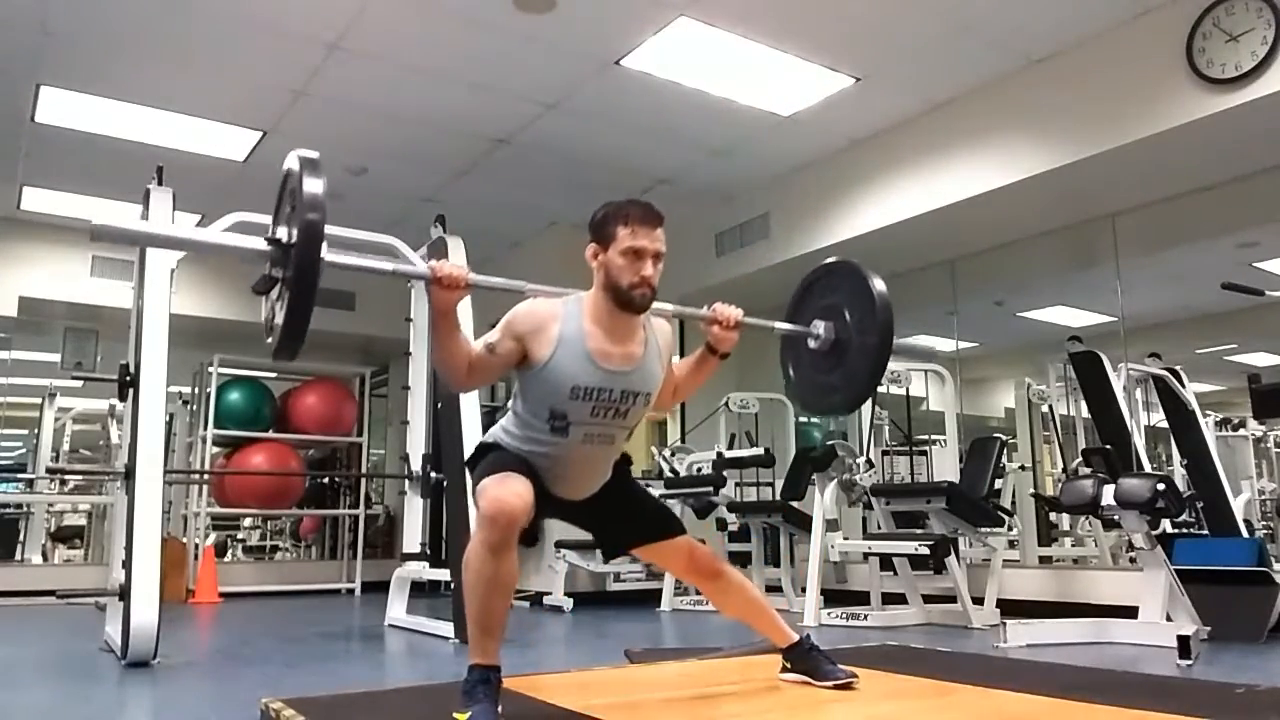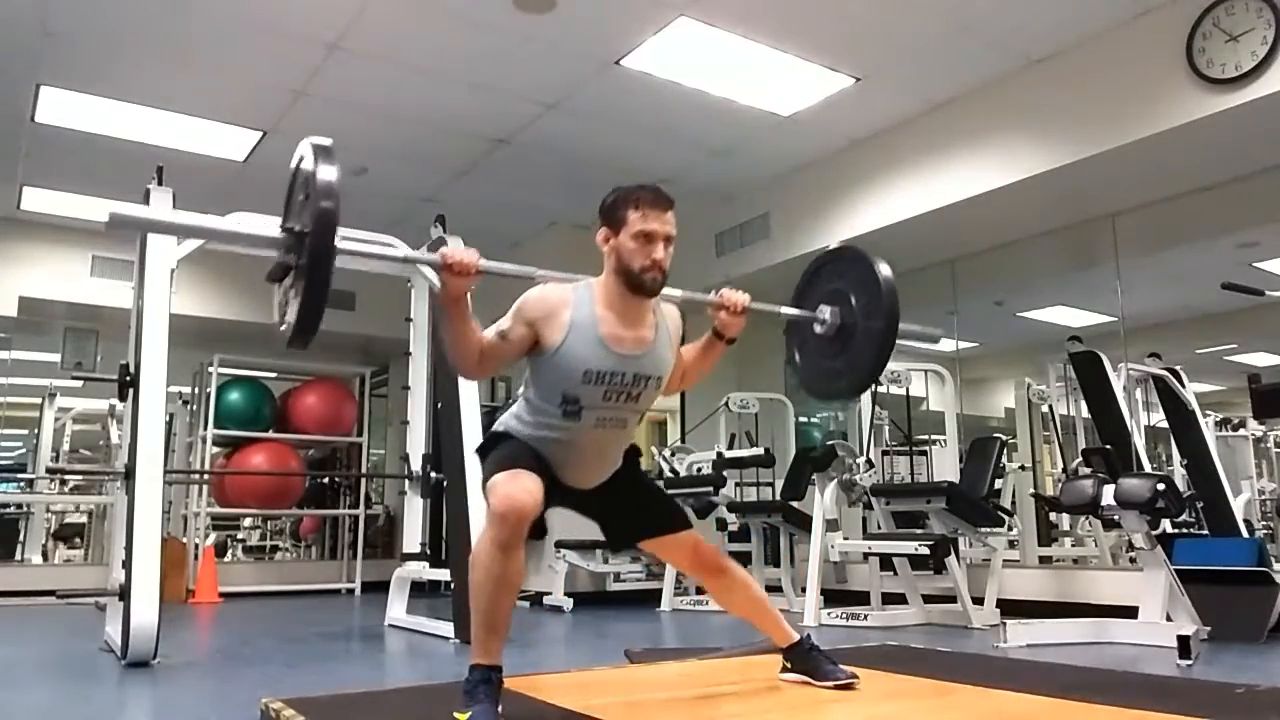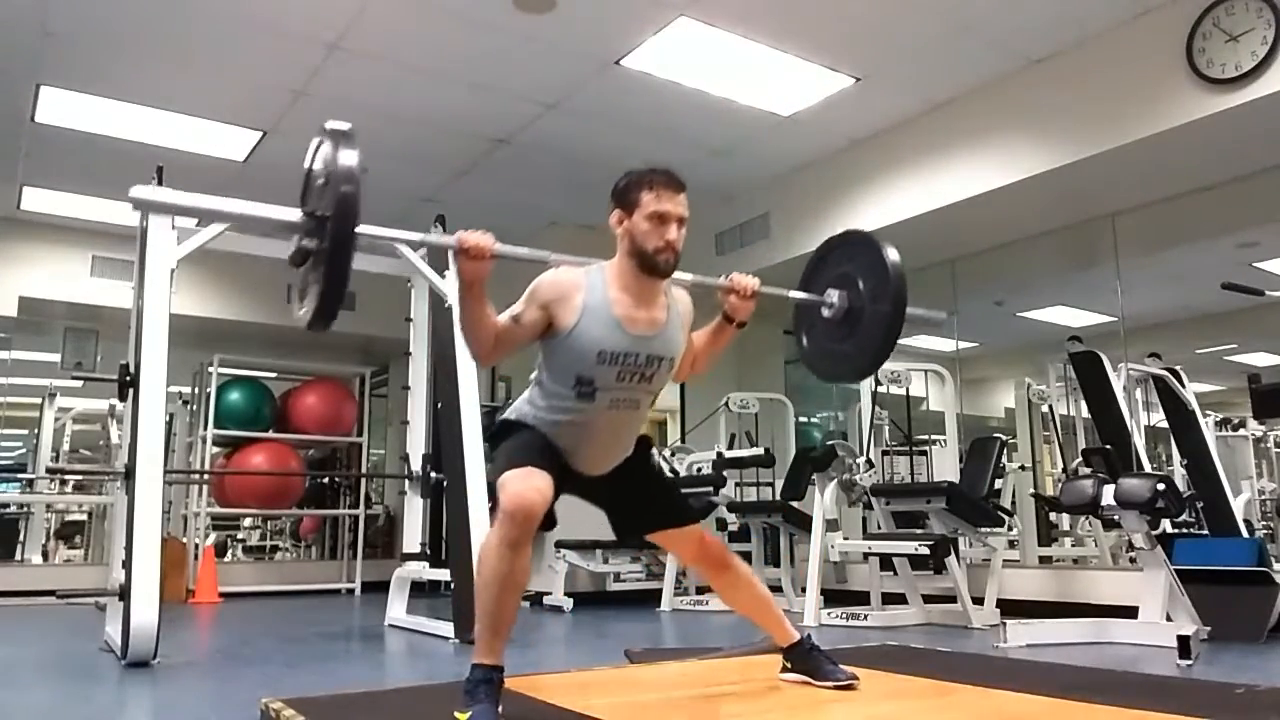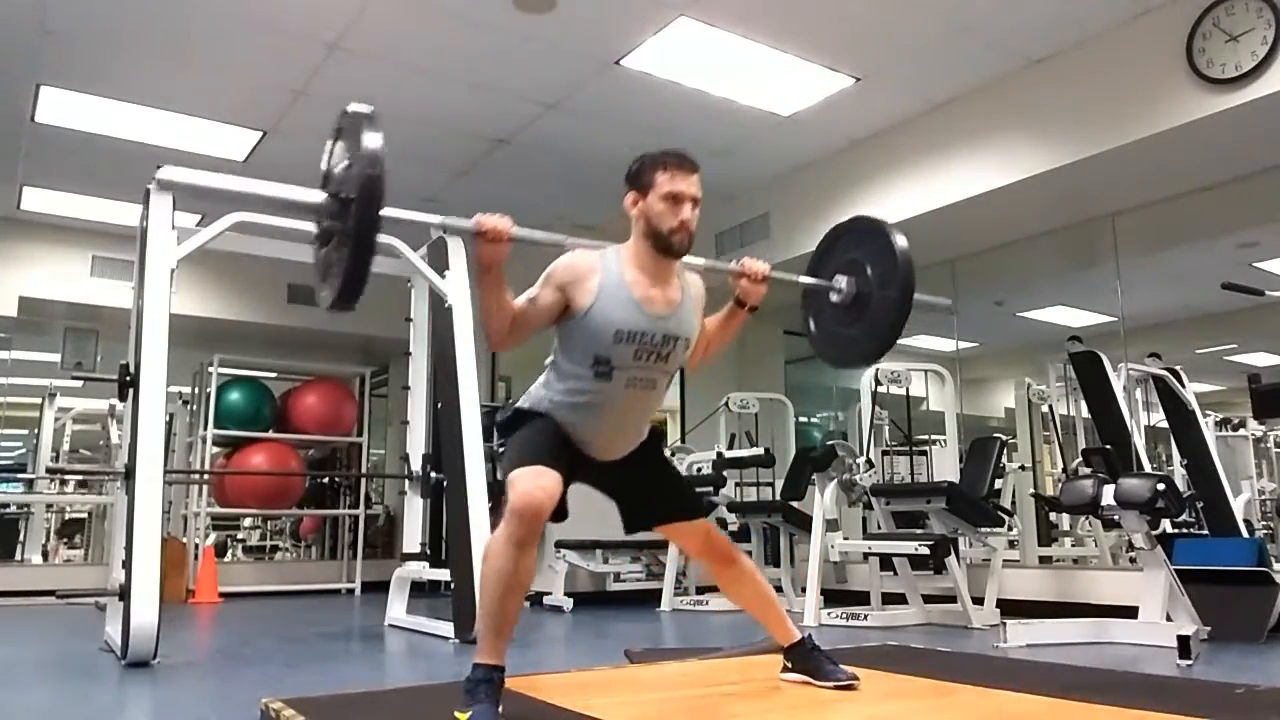
dt=0.1s
person 1, frame 1
left shoulder: (659, 336)
right shoulder: (540, 321)
left elbow: (665, 395)
right elbow: (461, 376)
left wrist: (715, 349)
right wrist: (443, 309)
left hip: (597, 480)
right hip: (516, 461)
left knee: (702, 562)
right knee: (502, 509)
left ankle: (798, 651)
person 1, frame 2
left shoulder: (668, 321)
right shoulder: (552, 306)
left elbow: (672, 380)
right elbow: (473, 363)
left wrist: (722, 334)
right wrist: (454, 295)
left hip: (607, 467)
right hip: (526, 447)
left knee: (705, 556)
right knee: (511, 509)
left ankle: (798, 652)
person 1, frame 3
left shoulder: (679, 305)
right shoulder: (565, 290)
right elbow: (488, 349)
left wrist: (732, 319)
right wrist: (471, 280)
left hip: (618, 455)
right hip: (537, 436)
left knee: (710, 551)
right knee: (521, 505)
left ankle: (799, 651)
person 1, frame 4
left shoulder: (692, 287)
right shoulder: (584, 270)
right elbow: (503, 334)
left wrist: (742, 302)
right wrist: (489, 263)
left hip: (630, 441)
right hip: (550, 420)
left knee: (714, 545)
right knee: (529, 504)
left ankle: (799, 651)
